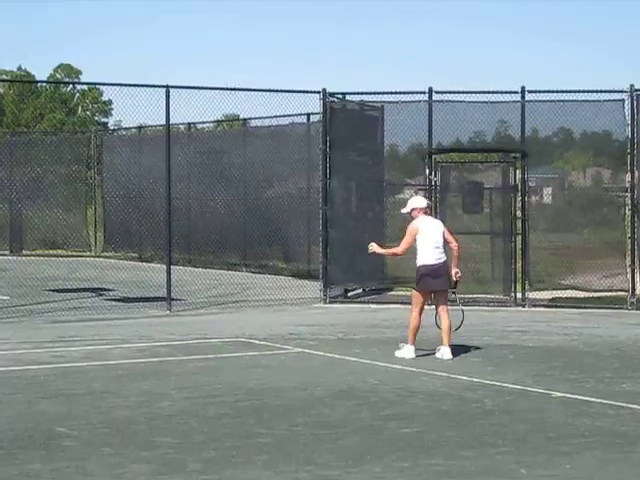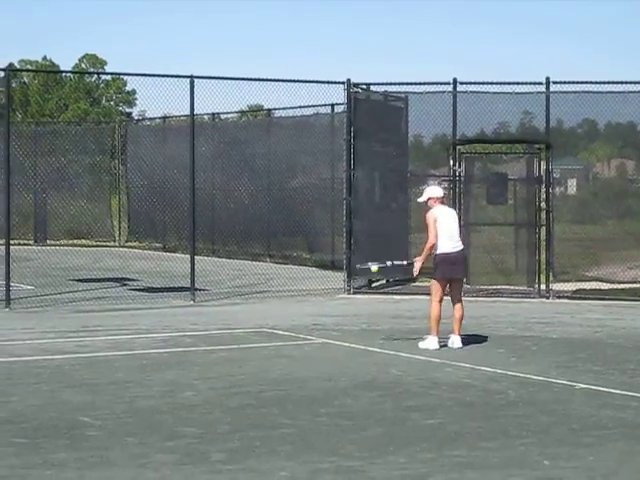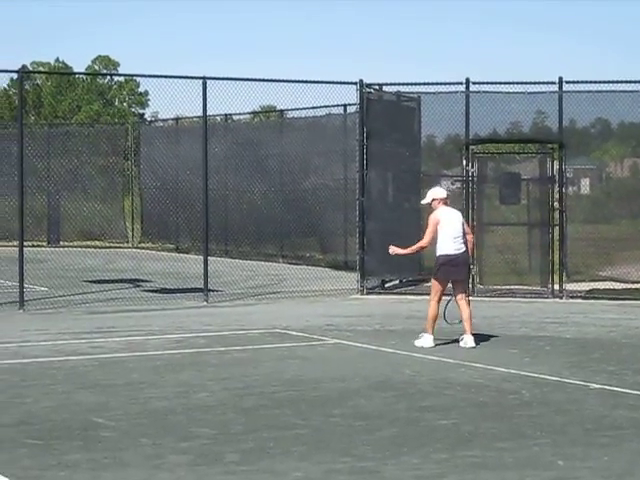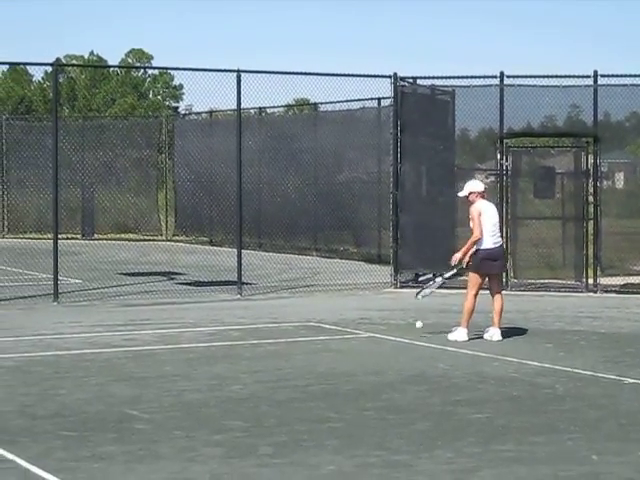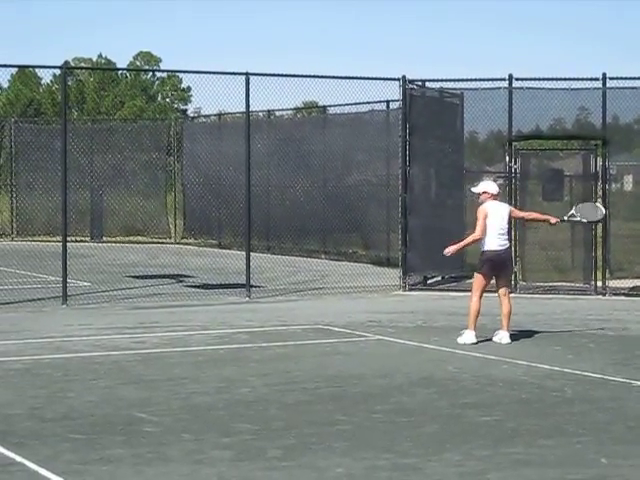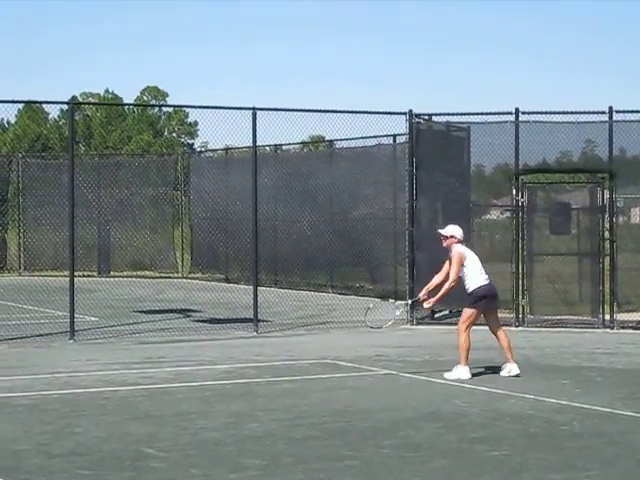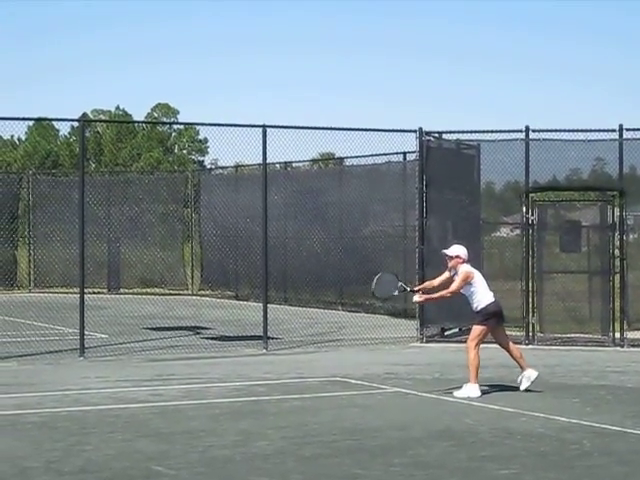
dt=0.7s
person 1, frame 1
left shoulder: (415, 224)
right shoulder: (438, 223)
left elbow: (400, 250)
right elbow: (454, 245)
left wrist: (380, 250)
right wrist: (454, 267)
left hip: (426, 270)
right hip: (442, 268)
left knee: (416, 311)
right knee: (443, 310)
left ankle: (409, 347)
right ankle: (445, 349)
person 1, frame 2
left shoulder: (431, 213)
right shoulder: (452, 212)
left elbow: (432, 241)
left wrist: (421, 261)
right wrist: (425, 257)
left hip: (444, 258)
right hip: (459, 255)
left knee: (436, 300)
right knee: (457, 299)
left ankle: (433, 339)
right ankle: (456, 337)
person 1, frame 3
left shoulder: (435, 215)
right shoulder: (457, 213)
left elbow: (425, 243)
right elbow: (470, 236)
left wrist: (402, 251)
right wrist: (468, 258)
left hip: (445, 259)
right hip: (461, 257)
left knee: (435, 299)
right knee: (462, 299)
left ankle: (428, 337)
right ankle: (468, 337)
person 1, frame 4
left shoulder: (475, 207)
right shoulder: (491, 206)
left elbow: (477, 235)
left wrist: (462, 252)
right wrist: (471, 254)
left hip: (485, 253)
right hip: (498, 250)
left knee: (471, 293)
right knee: (496, 292)
left ankle: (462, 330)
right ankle: (495, 330)
person 1, frame 5
left shoulder: (483, 208)
right shoulder: (506, 207)
left elbow: (478, 235)
right elbow: (527, 215)
left wrist: (457, 247)
right wrist: (549, 218)
left hip: (489, 255)
right hip: (505, 253)
left knee: (476, 294)
right knee: (504, 294)
left ankle: (470, 333)
right ankle: (504, 333)
person 1, frame 6
left shoulder: (458, 253)
right shoulder: (454, 253)
left elbow: (452, 281)
right elbow: (442, 275)
left wrist: (435, 300)
right wrist: (425, 290)
left hip: (480, 292)
right hip: (487, 290)
left knee: (463, 328)
right knee: (496, 328)
left ankle: (463, 368)
right ankle: (511, 364)
person 1, frame 7
left shoulder: (466, 272)
right shoulder: (453, 271)
left elbow: (449, 292)
right elbow: (435, 282)
left wrist: (426, 298)
right wrist: (420, 288)
left hip: (488, 310)
right hip: (490, 309)
left knee: (471, 345)
right knee: (505, 343)
left ankle: (472, 387)
right ankle: (527, 372)
